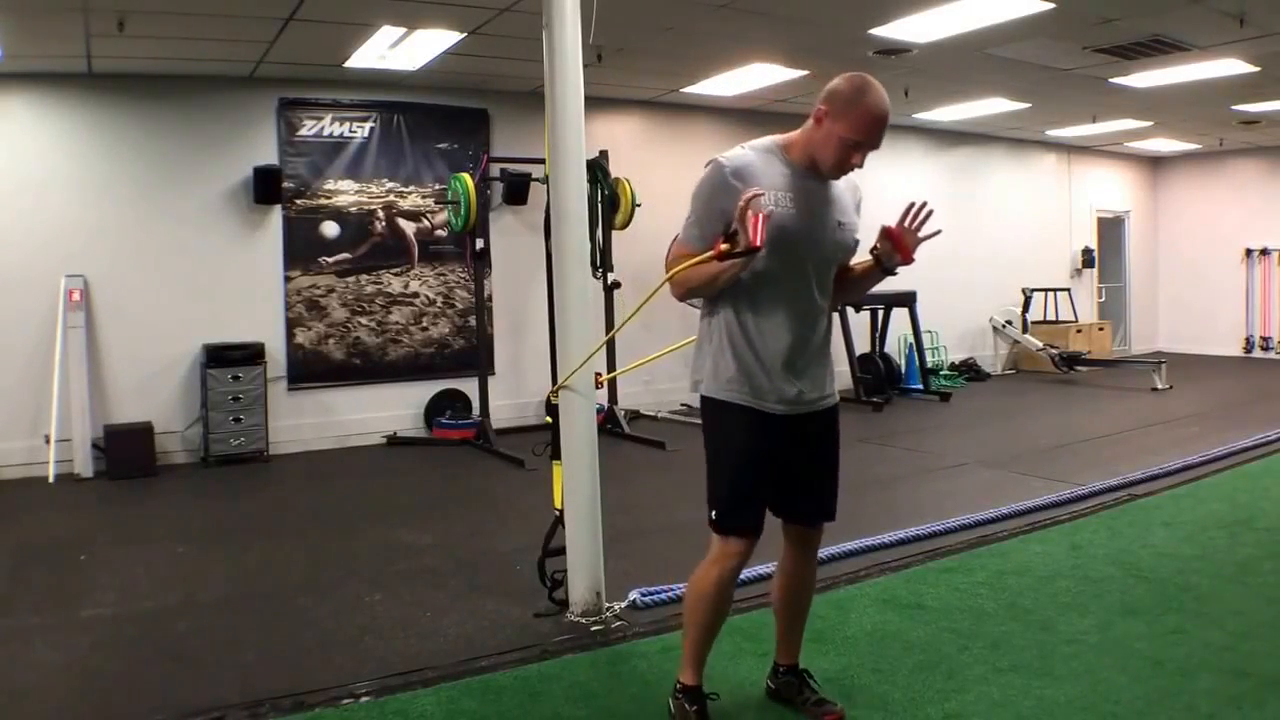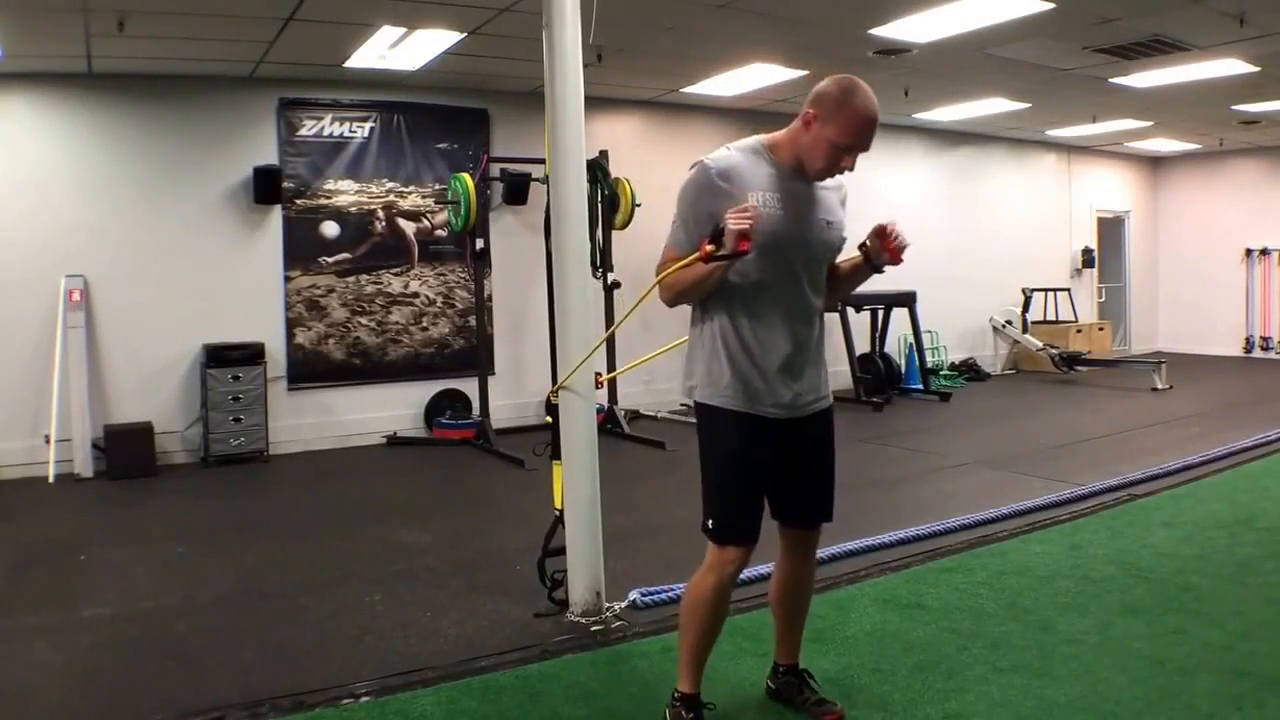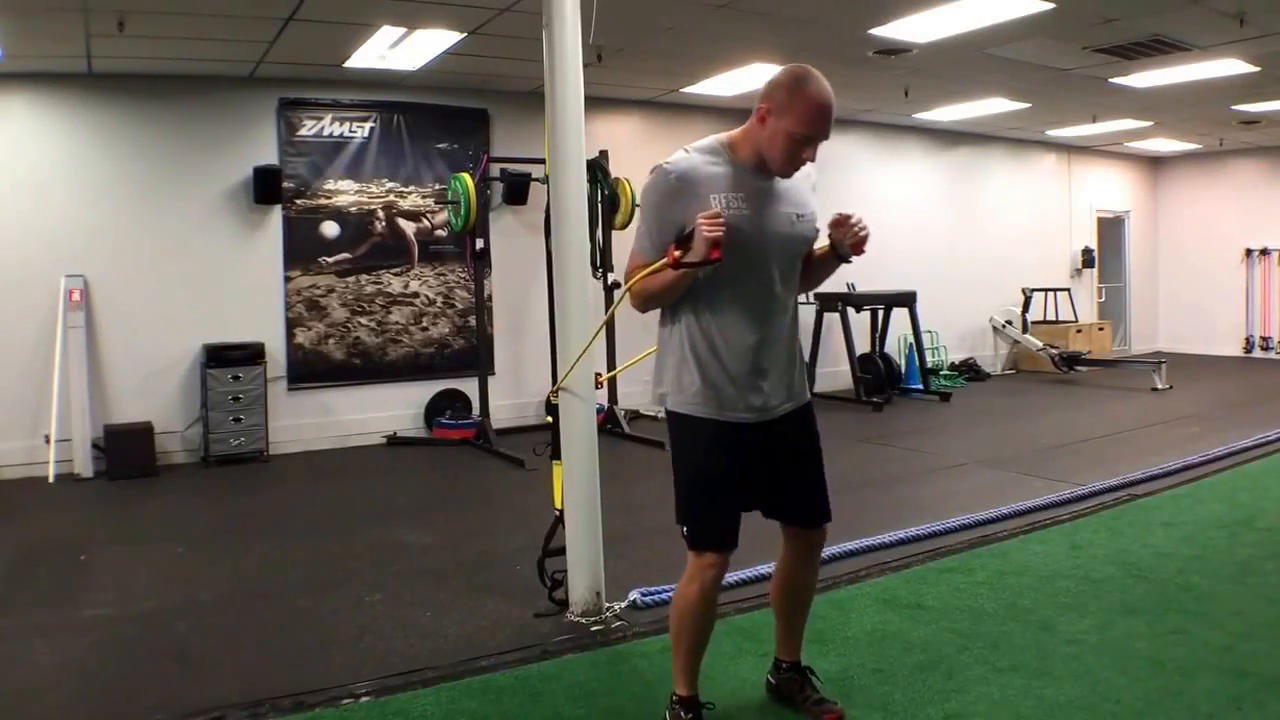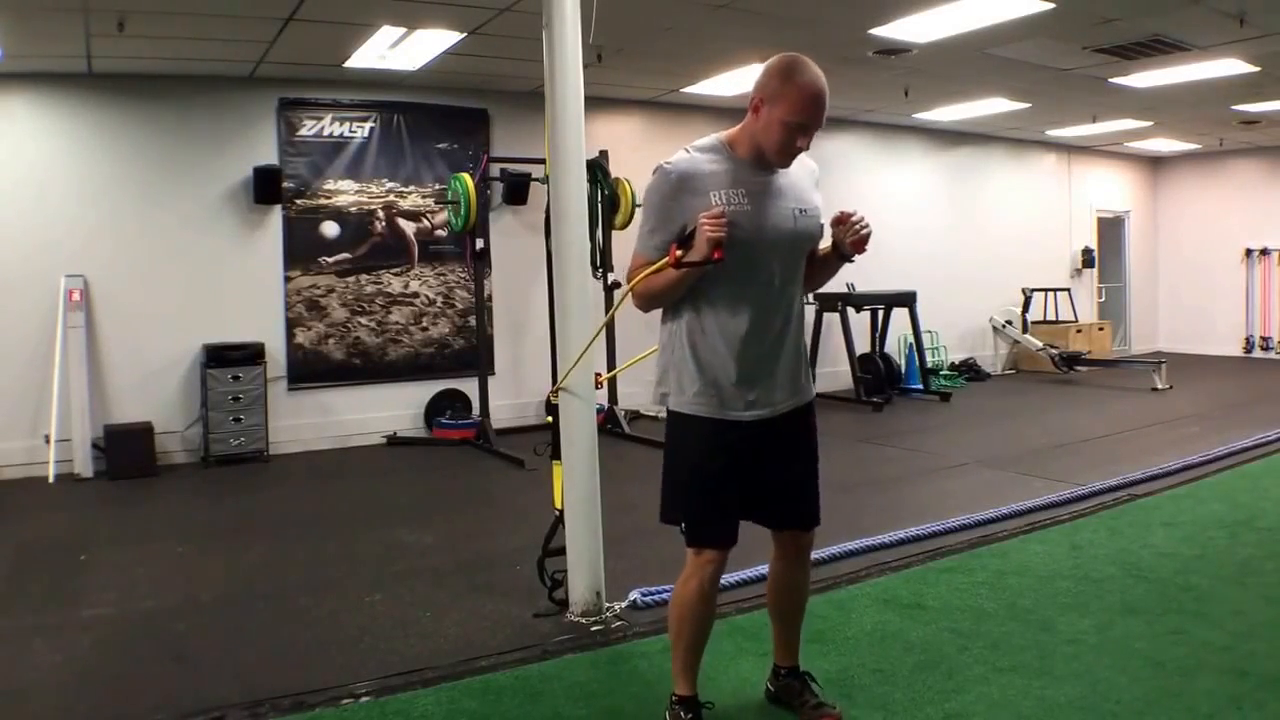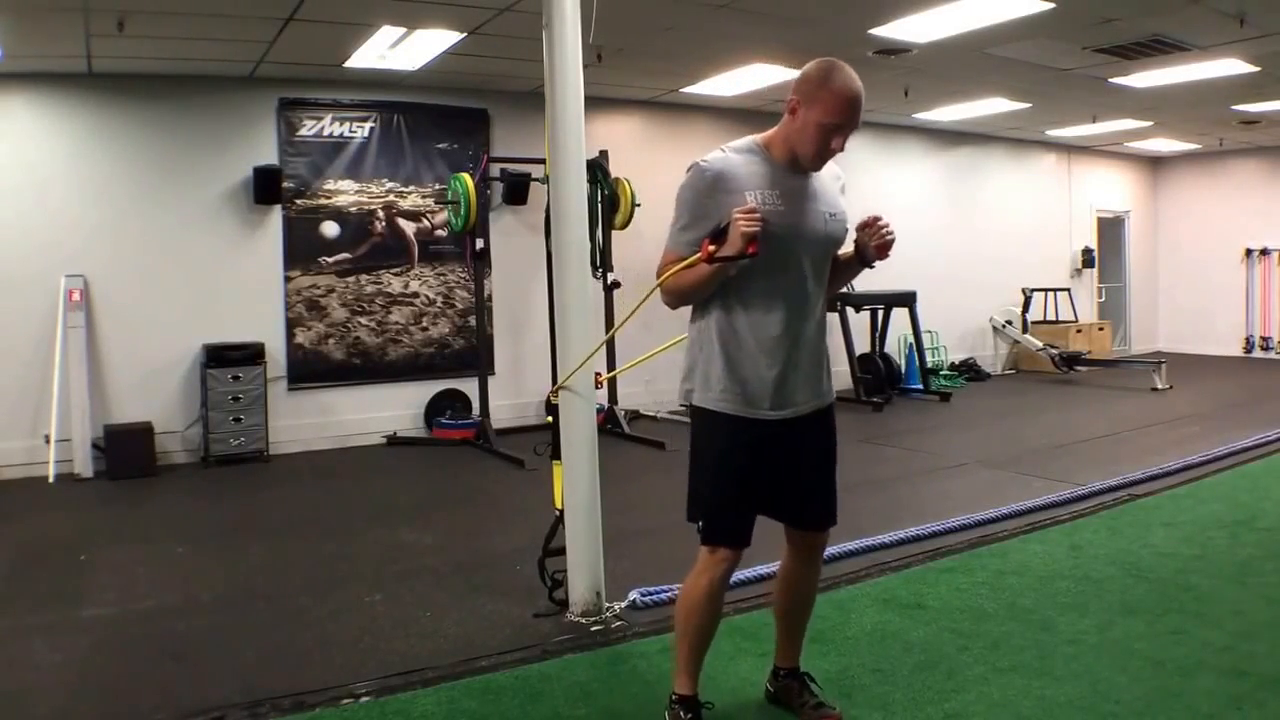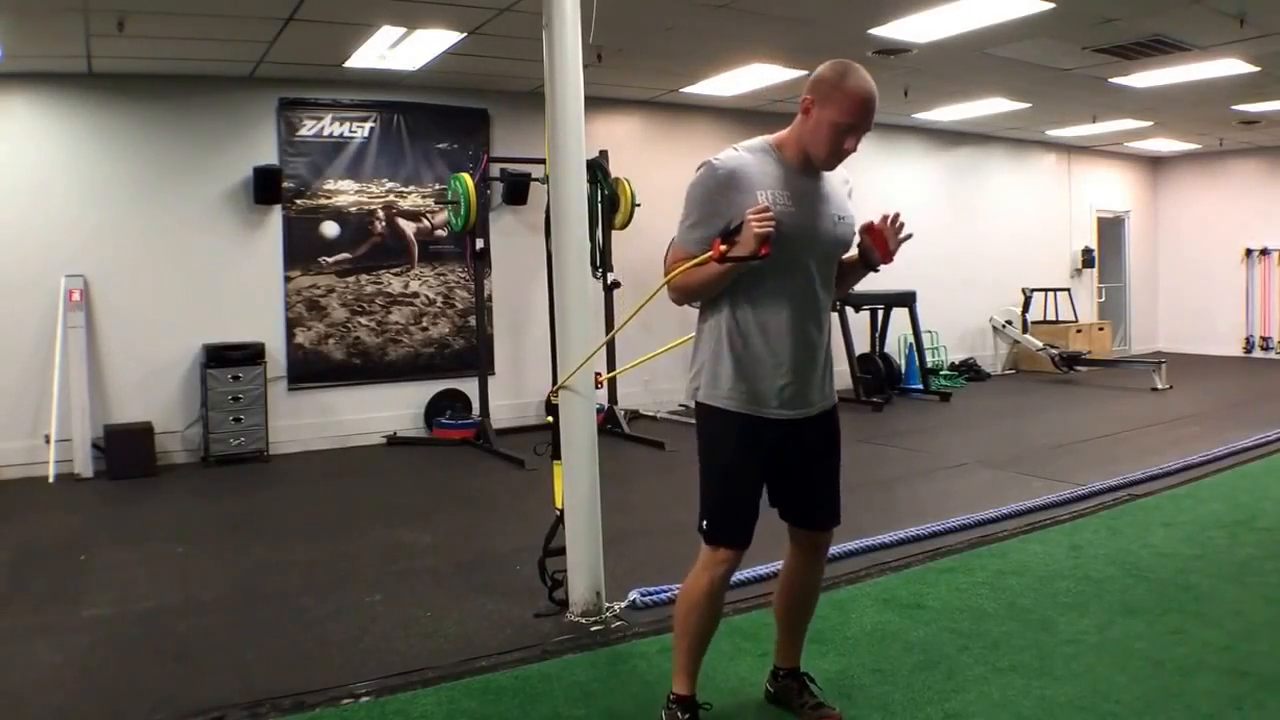
dt=0.3s
person 1, frame 1
left shoulder: (846, 195)
right shoulder: (734, 172)
right elbow: (682, 283)
left wrist: (885, 261)
right wrist: (741, 252)
left hip: (812, 395)
right hip: (738, 393)
left knee: (805, 537)
right knee: (732, 545)
person 1, frame 2
left shoulder: (832, 191)
right shoulder: (720, 174)
right elbow: (670, 288)
left wrist: (869, 262)
right wrist: (724, 253)
left hip: (807, 397)
right hip: (734, 398)
left knee: (802, 539)
right knee: (730, 552)
person 1, frame 3
left shoulder: (800, 183)
right shoulder: (681, 176)
right elbow: (640, 293)
left wrist: (836, 253)
right wrist: (693, 258)
left hip: (786, 397)
right hip: (707, 404)
left knee: (808, 535)
right knee: (710, 559)
person 1, frame 4
left shoulder: (804, 178)
right shoulder: (682, 176)
right elbow: (643, 293)
left wrist: (840, 252)
right wrist: (695, 259)
left hip: (789, 399)
right hip: (707, 404)
left knee: (796, 541)
right knee: (708, 556)
person 1, frame 5
left shoulder: (831, 184)
right shoulder: (717, 175)
right elbow: (672, 288)
left wrist: (862, 256)
right wrist: (728, 252)
left hip: (809, 399)
right hip: (731, 401)
left knee: (809, 540)
right knee: (721, 554)
person 1, frame 6
left shoulder: (839, 188)
right shoulder: (727, 174)
right elbow: (678, 285)
left wrist: (868, 259)
right wrist: (739, 251)
left hip: (813, 399)
right hip: (735, 400)
left knee: (813, 539)
right knee: (724, 553)
